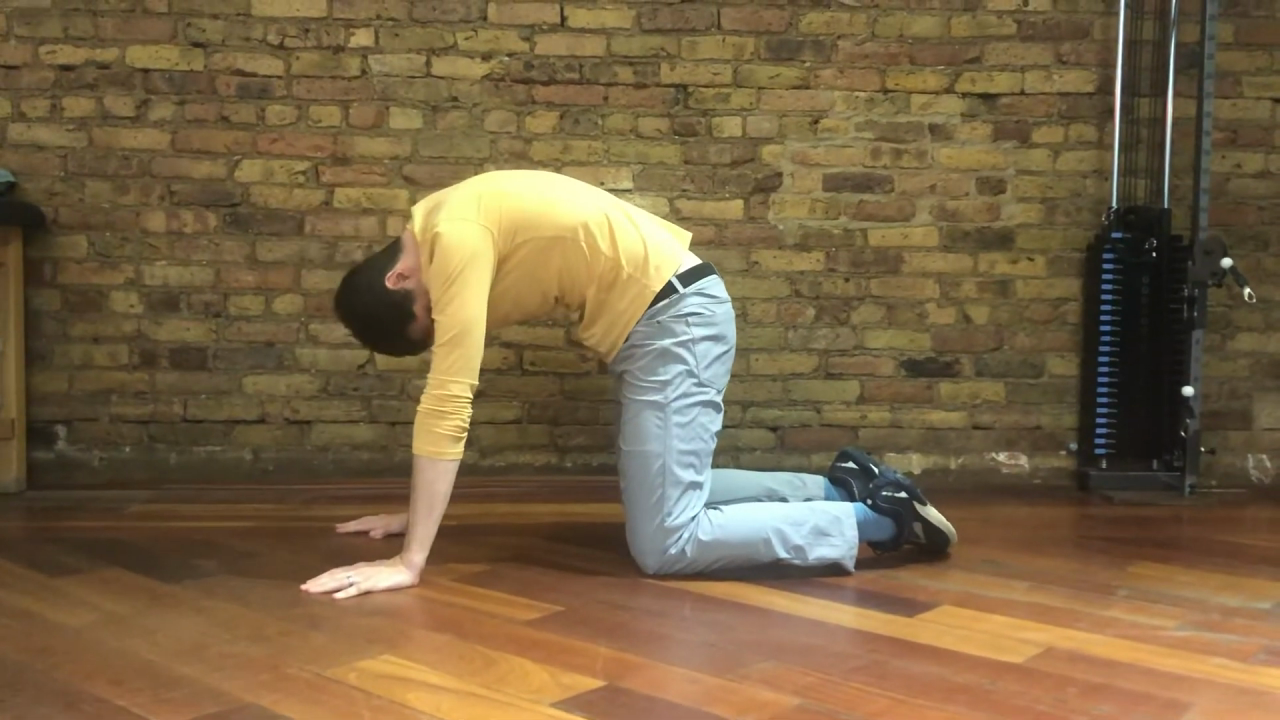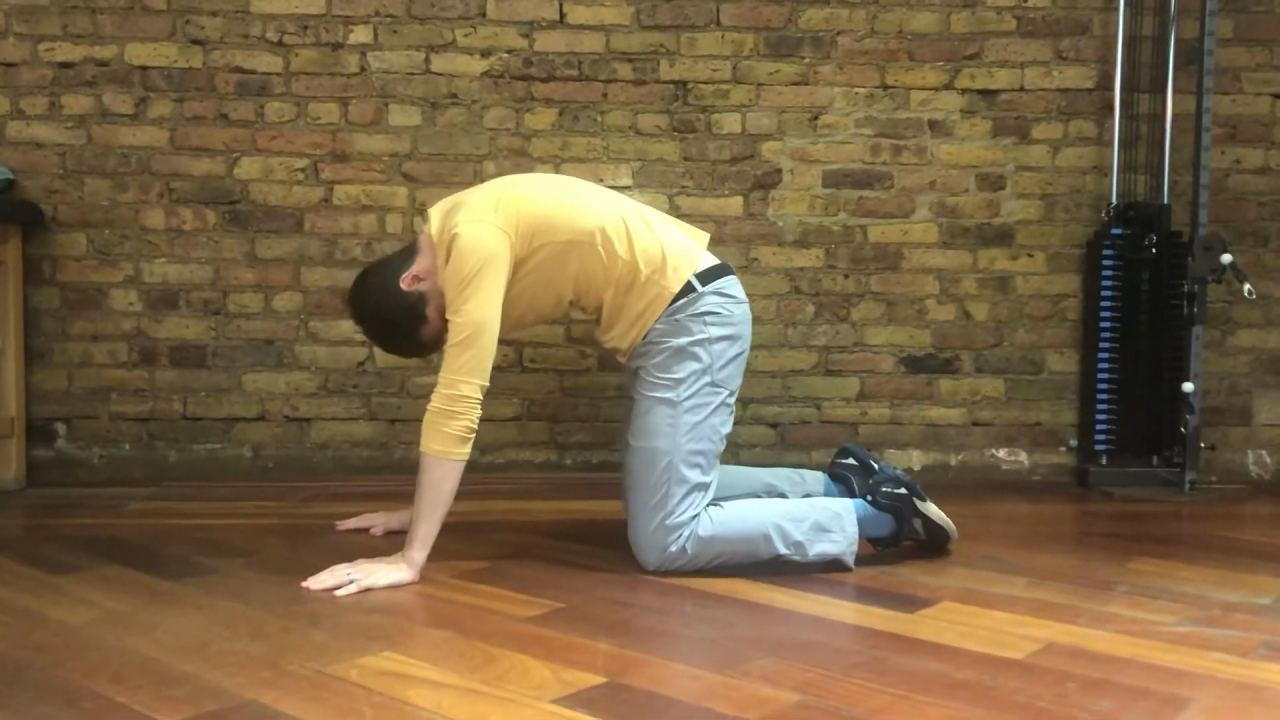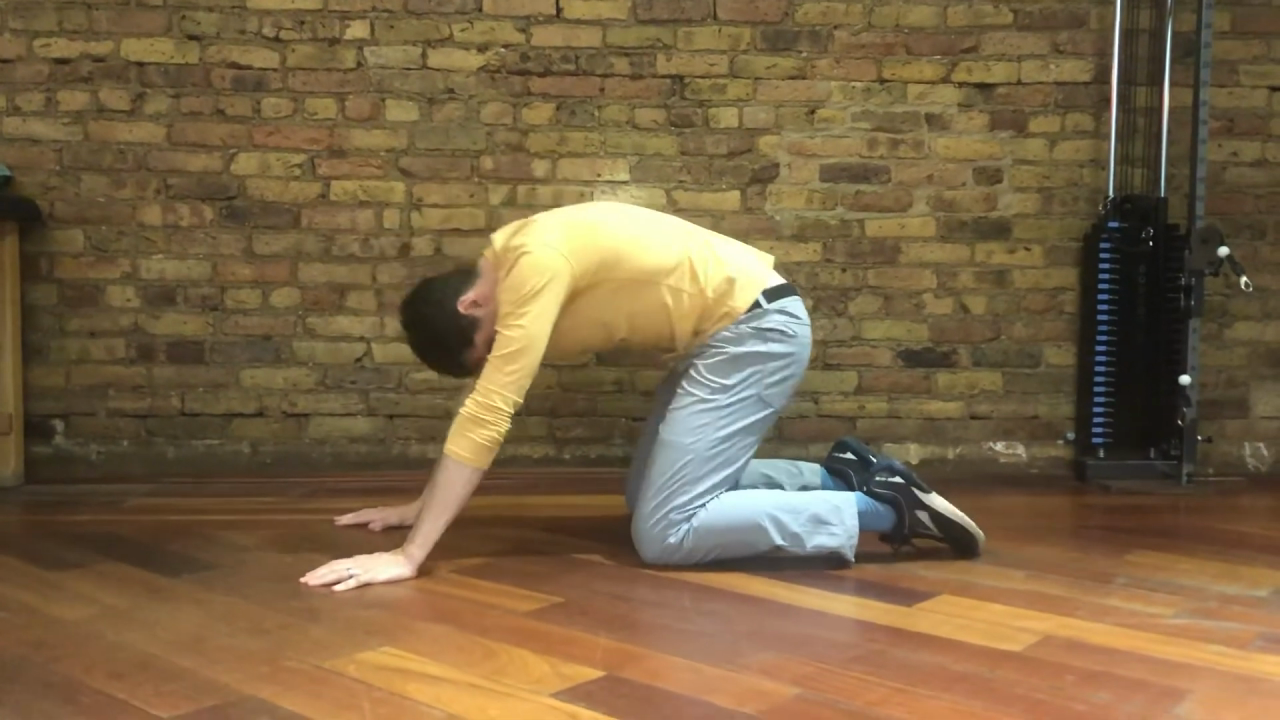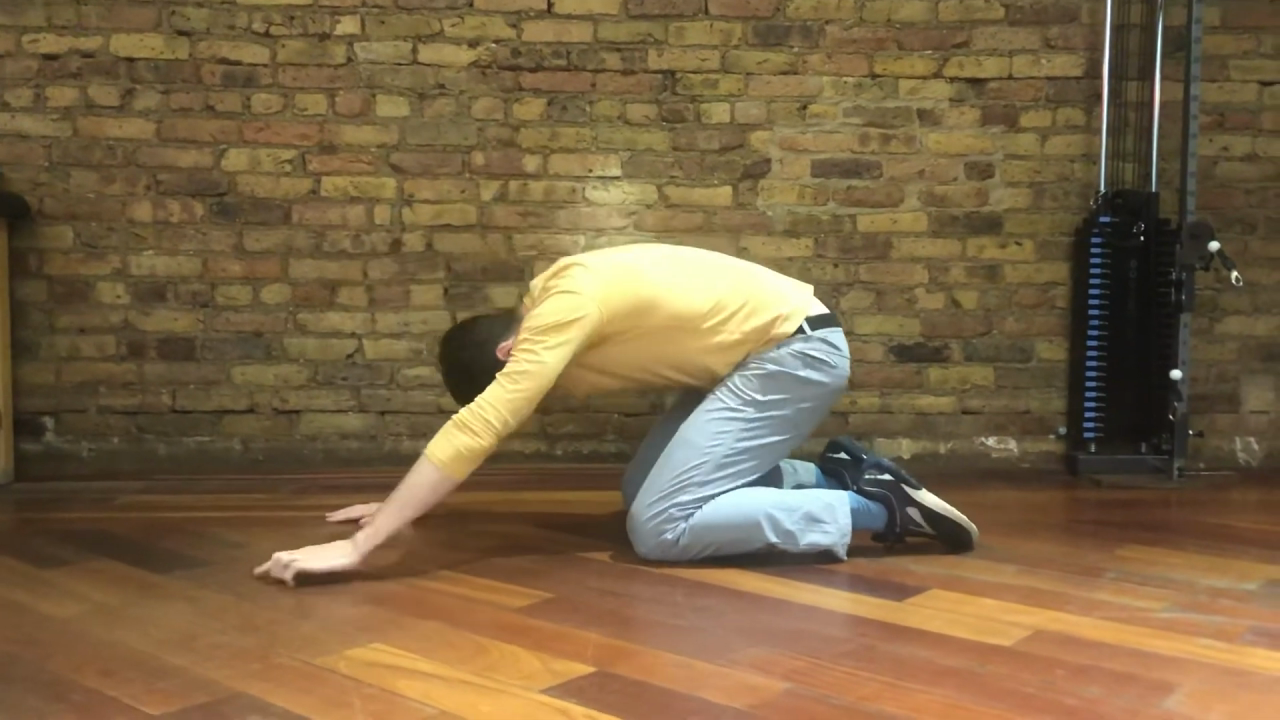
dt=0.5s
person 1, frame 1
left shoulder: (452, 238)
right shoulder: (448, 229)
left elbow: (448, 399)
right elbow: (448, 395)
left wrist: (410, 560)
right wrist: (415, 512)
left hip: (675, 315)
right hip: (660, 316)
left knee: (665, 545)
right knee: (666, 492)
left ankle: (874, 518)
right ankle: (840, 489)
person 1, frame 2
left shoulder: (470, 241)
right shoulder: (462, 235)
left elbow: (457, 399)
right elbow: (457, 393)
left wrist: (409, 558)
right wrist: (418, 509)
left hip: (692, 312)
right hip: (673, 314)
left knee: (665, 542)
right knee: (667, 489)
left ankle: (875, 514)
right ankle: (841, 484)
person 1, frame 3
left shoulder: (533, 262)
right shoulder: (518, 264)
left elbow: (488, 412)
right elbow: (485, 404)
left wrist: (410, 554)
right wrist: (418, 506)
left hip: (760, 327)
right hip: (728, 330)
left knee: (663, 532)
right knee: (651, 494)
left ankle: (882, 508)
right ankle: (840, 476)
person 1, frame 4
left shoulder: (568, 303)
right shoulder: (557, 306)
left elbow: (478, 427)
right elbow: (483, 419)
left wrist: (355, 548)
right wrist: (395, 507)
left hip: (800, 350)
right hip: (762, 348)
left knee: (660, 526)
right knee: (645, 490)
left ankle: (872, 508)
right ankle: (835, 476)
